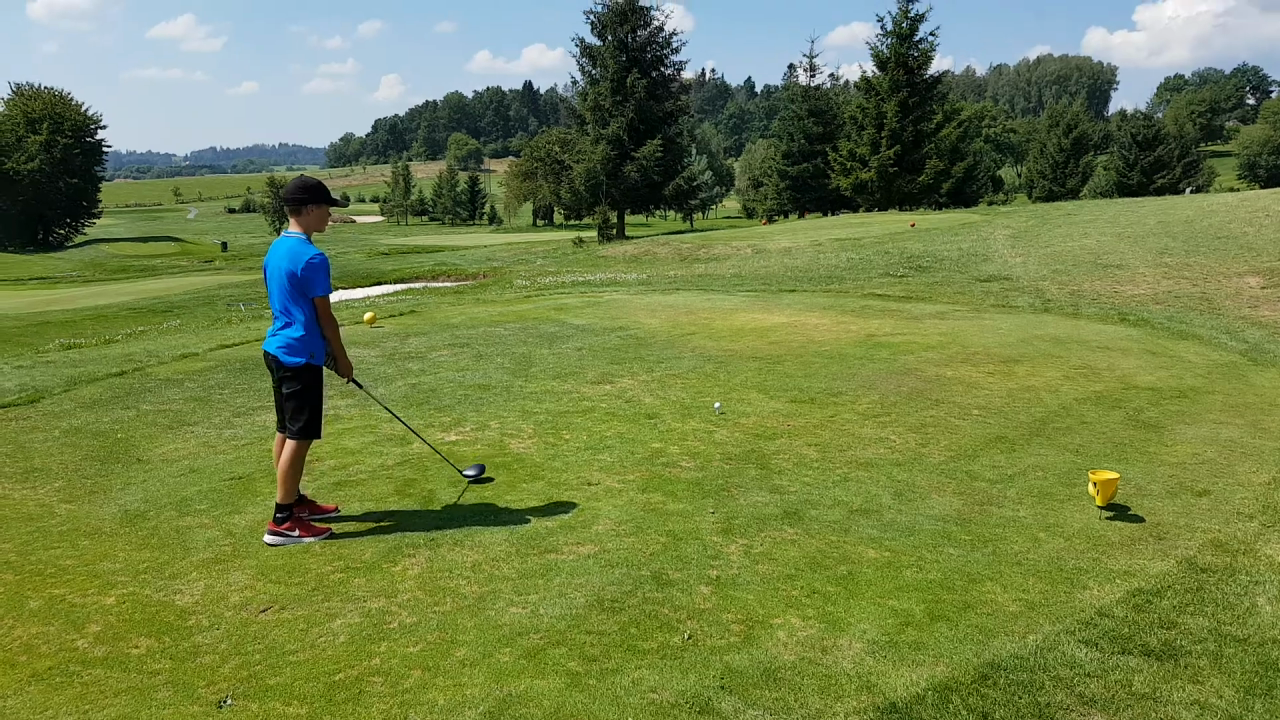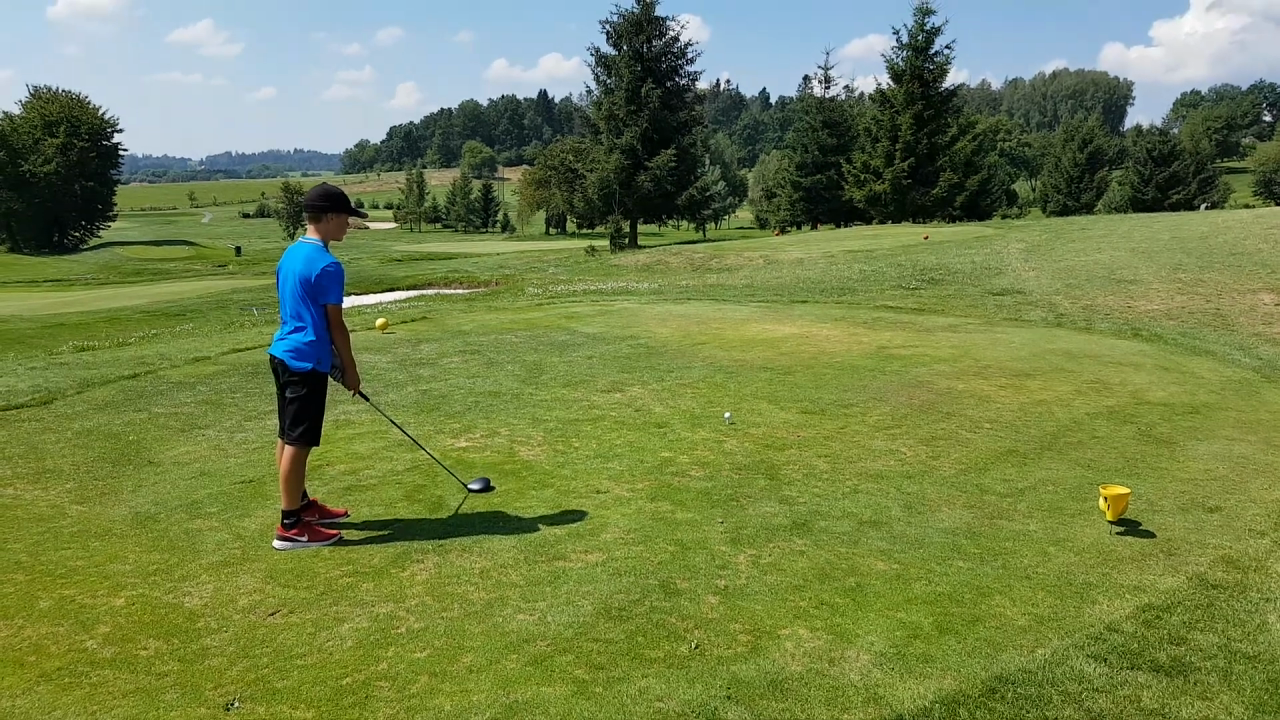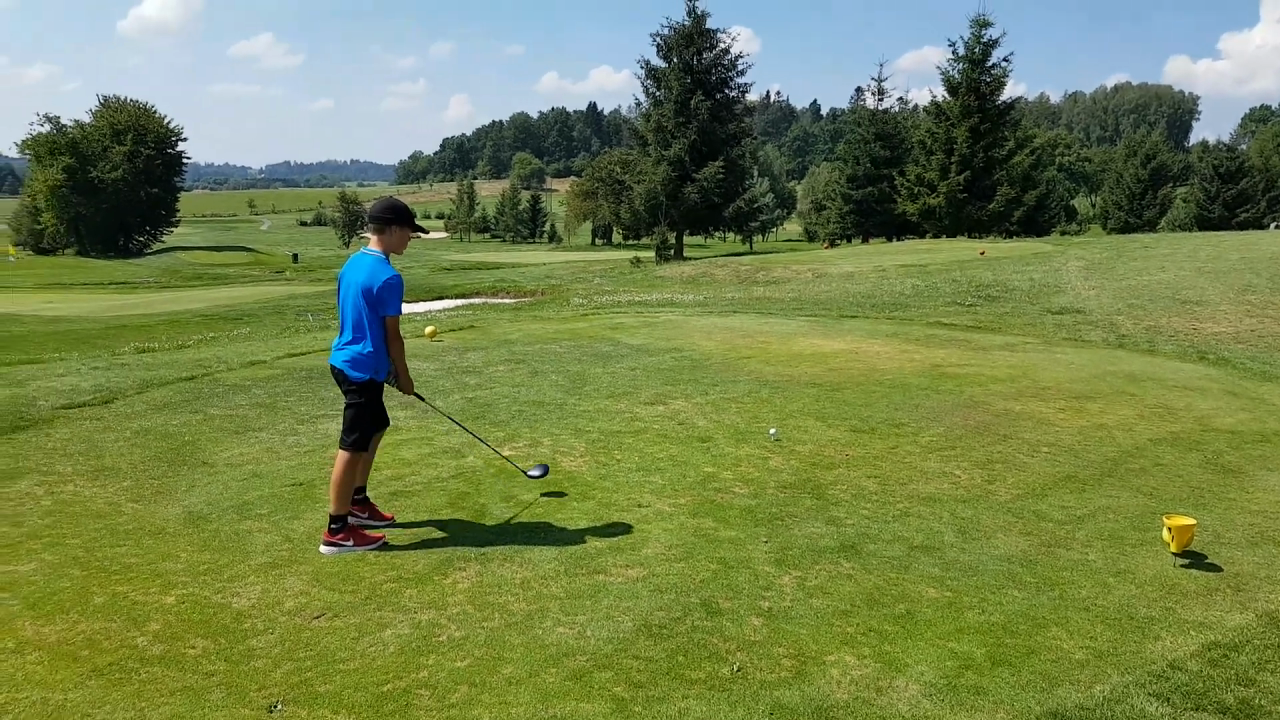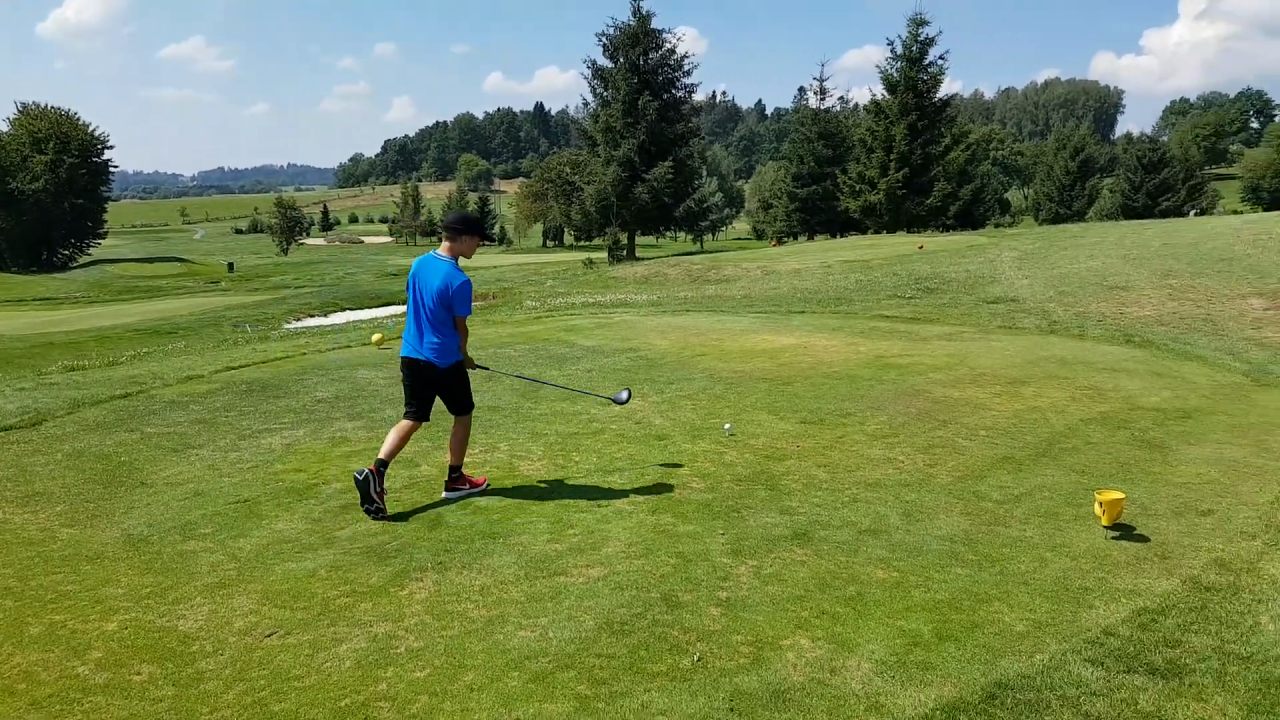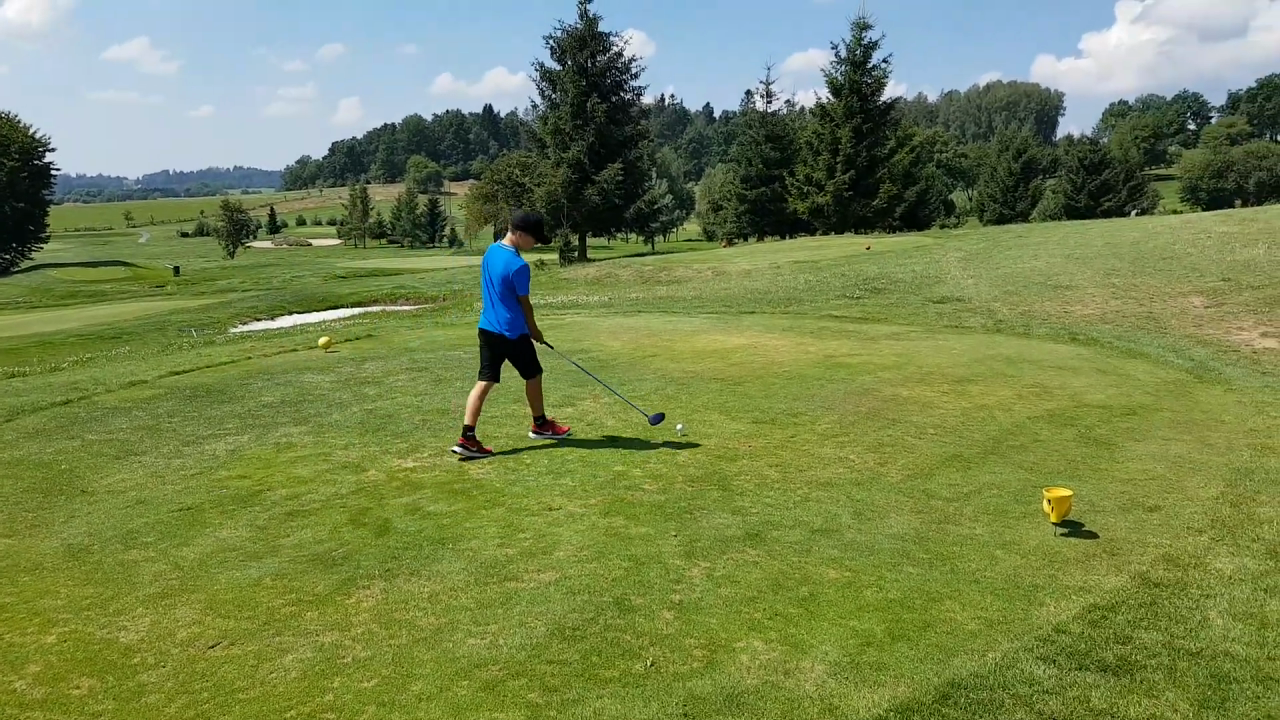
dt=1s
person 1, frame 1
left shoulder: (276, 249)
right shoulder: (311, 257)
right elbow: (324, 315)
left wrist: (324, 349)
right wrist: (341, 357)
left hip: (277, 348)
right hip: (300, 355)
left knee: (286, 431)
right knee: (299, 436)
left ankle: (294, 500)
right ankle: (282, 522)
person 1, frame 2
left shoulder: (290, 254)
right shoulder: (326, 265)
right elbow: (335, 324)
left wrist: (332, 357)
right wrist: (350, 368)
left hip: (284, 353)
right hip: (306, 361)
left knee: (289, 437)
right knee: (297, 443)
left ankle: (302, 504)
right ankle: (290, 526)
person 1, frame 3
left shoulder: (351, 264)
right shoulder: (388, 277)
right elbow: (392, 334)
left wrist: (387, 369)
right wrist: (403, 375)
left hip: (343, 360)
right hip: (363, 369)
left knee: (376, 428)
right knee: (353, 448)
left ankle: (356, 502)
right ankle: (336, 530)
person 1, frame 4
left shoulder: (418, 264)
right shoulder: (459, 281)
right elbow: (460, 327)
right wrist: (463, 356)
left hip: (410, 355)
right hip: (443, 359)
left knee: (413, 418)
right knee: (463, 414)
left ankle: (375, 472)
right ankle: (454, 480)
person 1, frame 5
left shoulder: (490, 252)
right shoulder: (518, 266)
right elbow: (525, 304)
right wrist: (535, 331)
left hip: (487, 327)
right hip: (512, 332)
left knee: (486, 381)
right knee: (533, 375)
left ankle: (467, 439)
right ankle: (540, 425)
